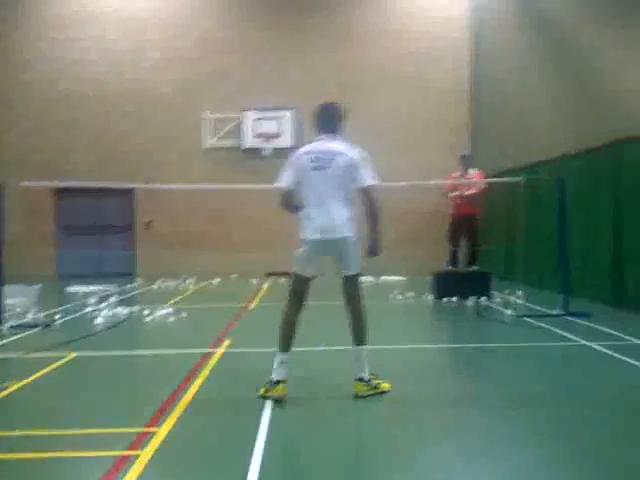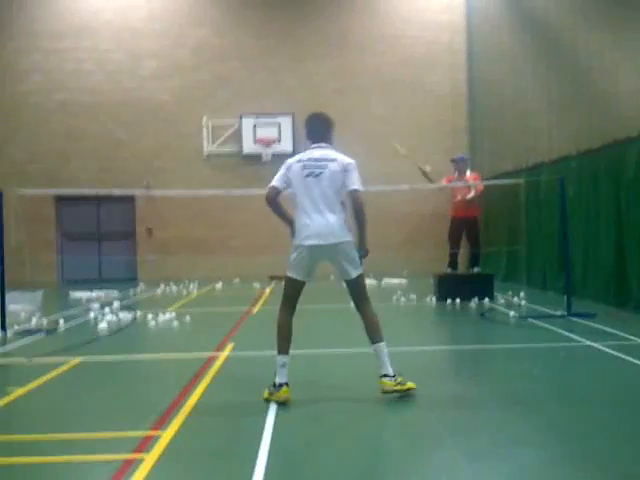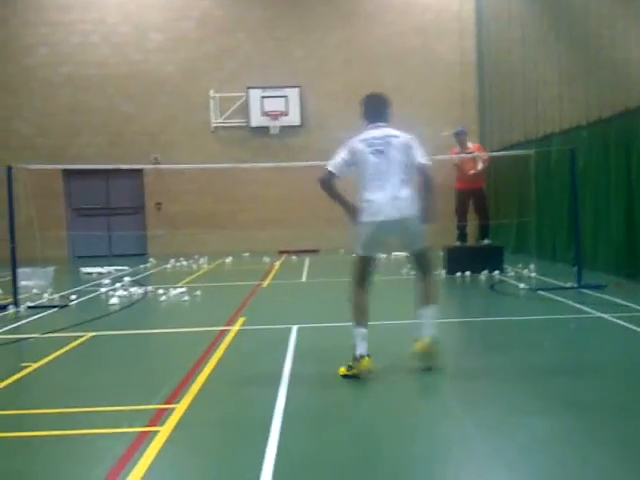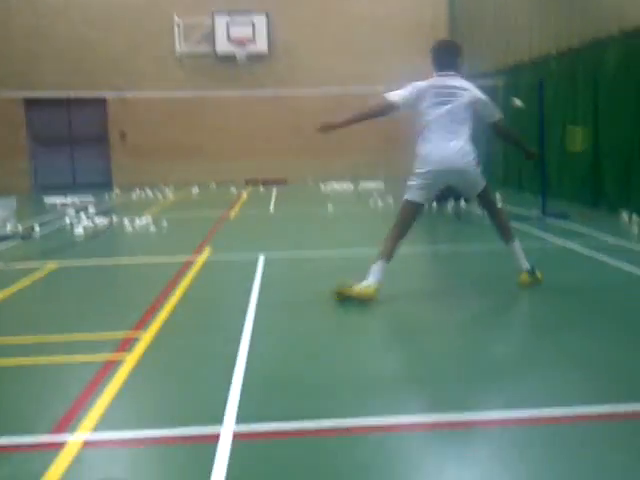
dt=0.4s
person 1, frame 1
left shoulder: (300, 155)
right shoulder: (352, 155)
left elbow: (286, 200)
right elbow: (369, 198)
right wrist: (375, 237)
left hip: (311, 235)
right hip: (344, 234)
left knee: (293, 305)
right knee: (354, 303)
left ankle: (278, 379)
right ankle: (363, 378)
person 1, frame 2
left shoulder: (293, 163)
right shoulder: (344, 162)
left elbow: (270, 196)
right elbow: (358, 203)
left wrist: (291, 223)
right wrist: (363, 240)
left hip: (306, 240)
right hip: (339, 238)
left knee: (287, 307)
right knee: (363, 305)
left ankle: (281, 383)
right ankle: (388, 375)
person 1, frame 3
left shoulder: (354, 144)
right shoulder: (406, 139)
left elbow: (325, 180)
right elbow: (426, 177)
left wrist: (347, 206)
right wrist: (425, 209)
left hip: (372, 216)
right hip: (406, 213)
left knee: (360, 284)
right knee: (426, 273)
left ankle: (361, 355)
right ankle: (426, 337)
person 1, frame 4
left shoulder: (421, 88)
right shoulder: (472, 92)
left elbow: (384, 107)
right elbow: (499, 127)
left wrist: (339, 123)
right wrist: (526, 150)
left hip: (428, 164)
right hip: (462, 161)
left knee: (400, 226)
right knee: (493, 210)
left ankle: (370, 284)
right ankle: (526, 270)
